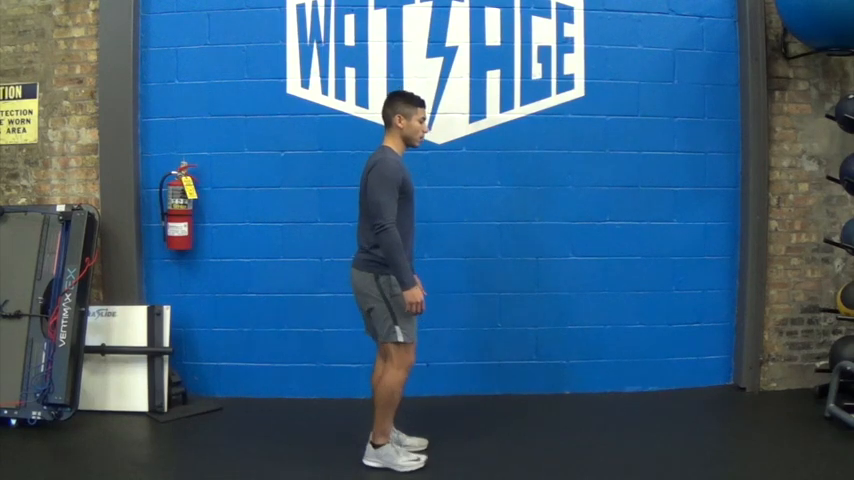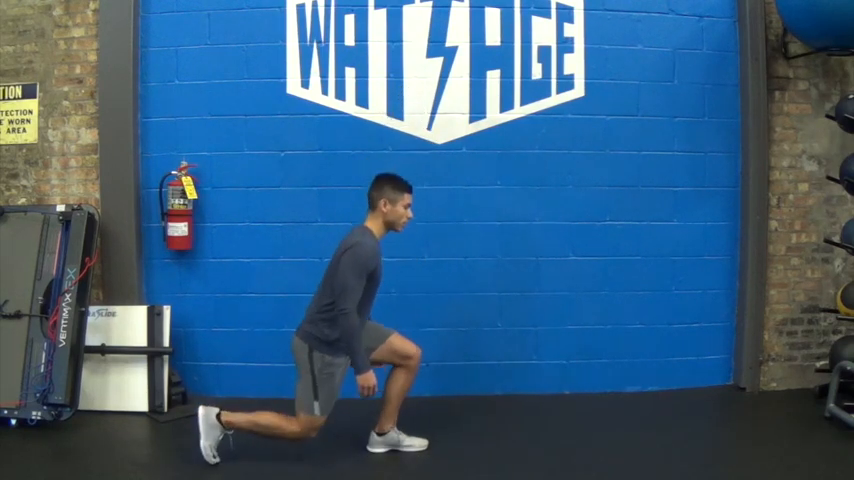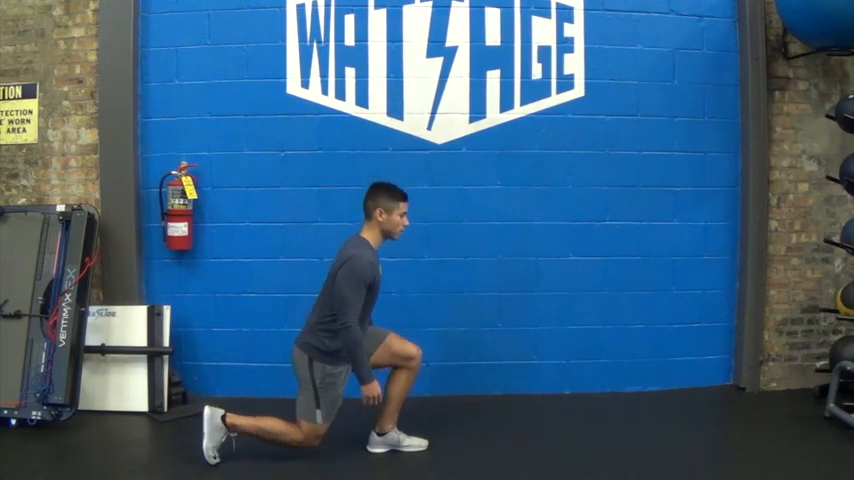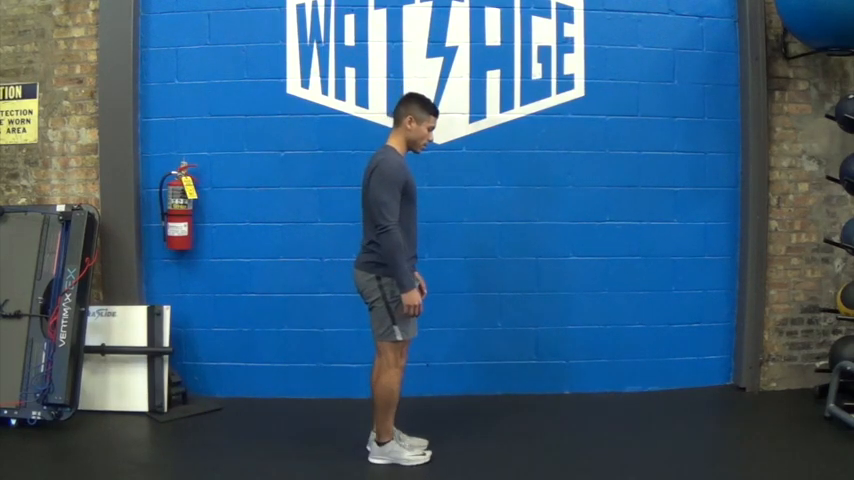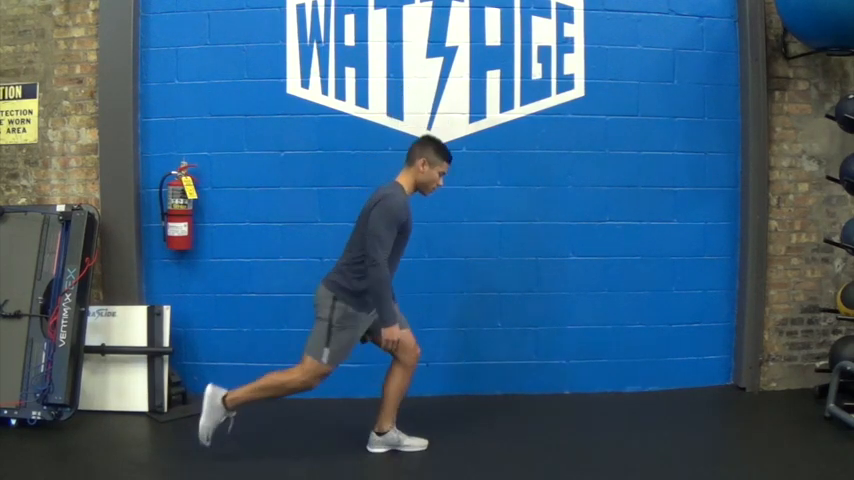
dt=1s
person 1, frame 1
left shoulder: (389, 163)
right shoulder: (386, 164)
right elbow: (385, 229)
left wrist: (409, 275)
right wrist: (407, 283)
left hip: (382, 273)
right hip: (380, 276)
left knee: (388, 356)
right knee: (401, 359)
left ankle: (385, 433)
right ankle: (379, 446)
person 1, frame 2
left shoulder: (366, 241)
right shoulder: (362, 248)
right elbow: (345, 311)
left wrist: (364, 349)
right wrist: (363, 369)
left hip: (342, 333)
right hip: (323, 344)
left knee: (411, 355)
right knee: (304, 428)
left ankle: (384, 433)
right ankle: (219, 419)
person 1, frame 3
left shoulder: (363, 250)
right shoulder: (359, 261)
right elbow: (347, 325)
left wrist: (370, 352)
right wrist: (366, 379)
left hip: (340, 339)
right hip: (324, 352)
left knee: (411, 356)
right knee: (308, 436)
left ankle: (384, 433)
right ankle: (225, 421)
person 1, frame 4
left shoulder: (391, 162)
right shoulder: (389, 166)
right elbow: (387, 231)
left wrist: (411, 273)
right wrist: (407, 286)
left hip: (387, 273)
right hip: (385, 277)
left knee: (390, 357)
right knee: (393, 359)
left ankle: (385, 433)
right ankle: (383, 444)
person 1, frame 5
left shoulder: (395, 198)
right shoulder: (393, 203)
right elbow: (375, 264)
left wrist: (388, 309)
right wrist: (389, 321)
left hip: (363, 298)
right hip: (346, 300)
left knee: (409, 353)
right knee: (310, 374)
left ankle: (384, 432)
right ankle: (226, 401)
